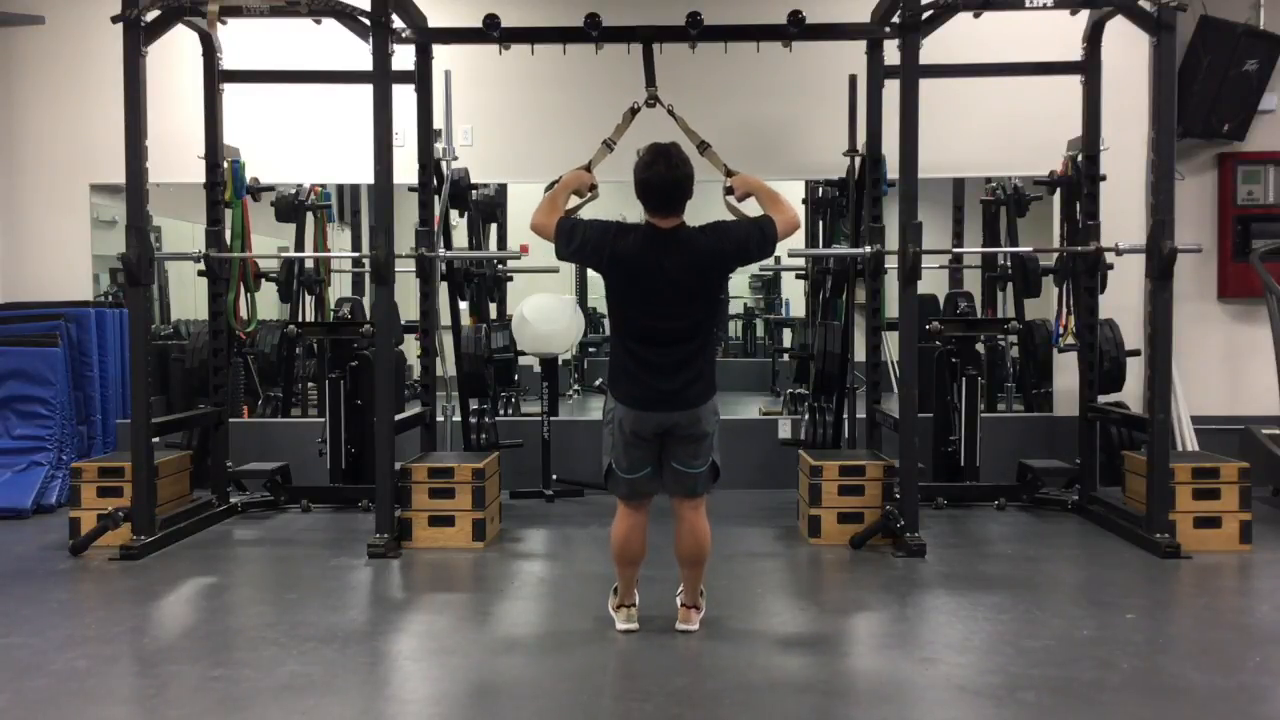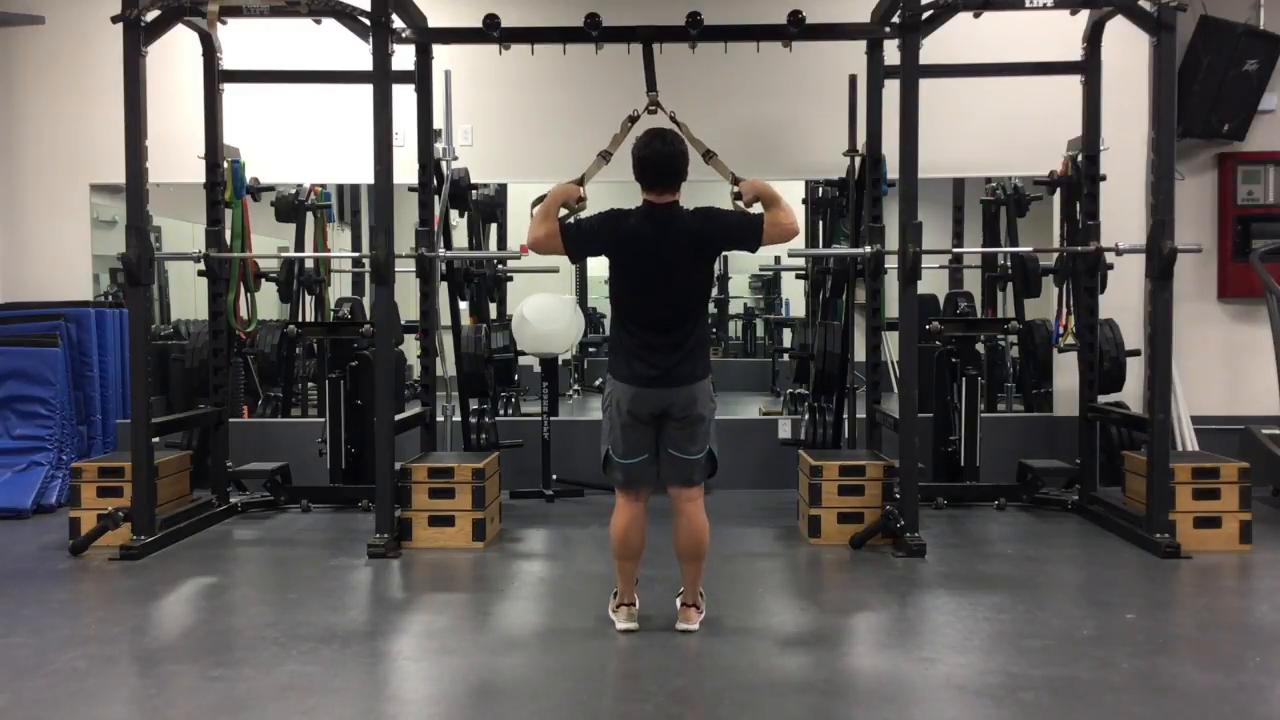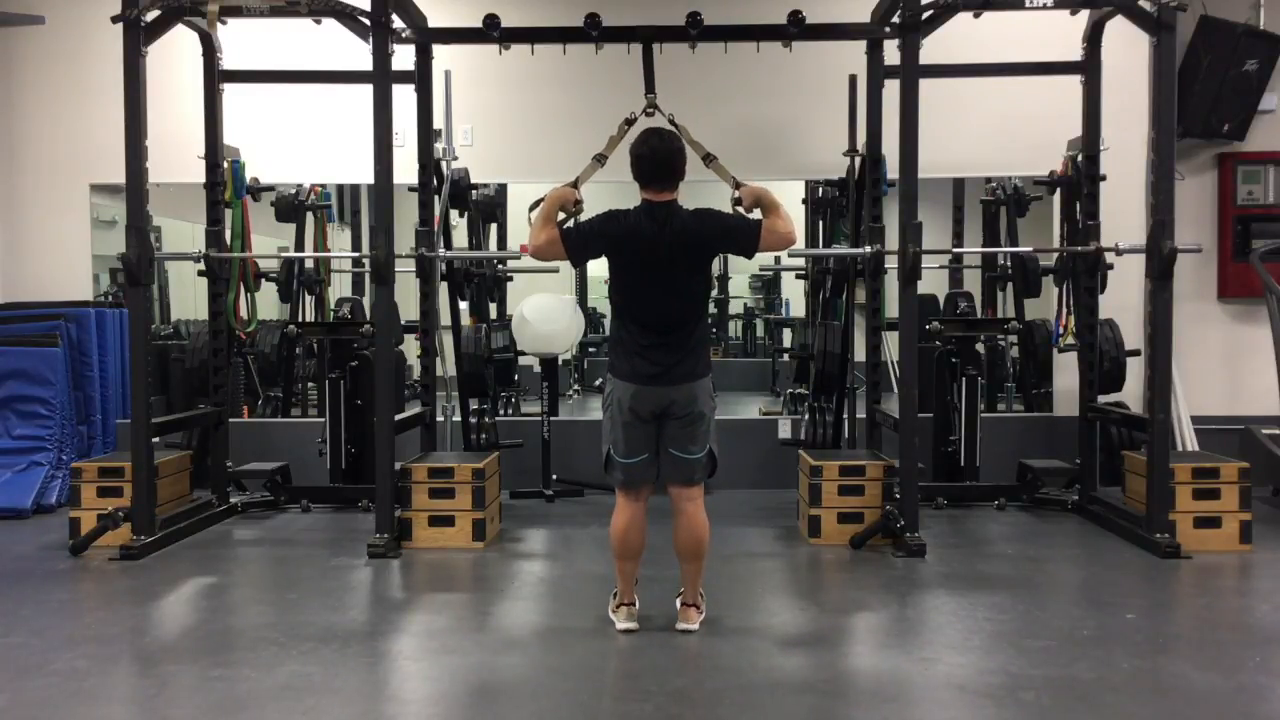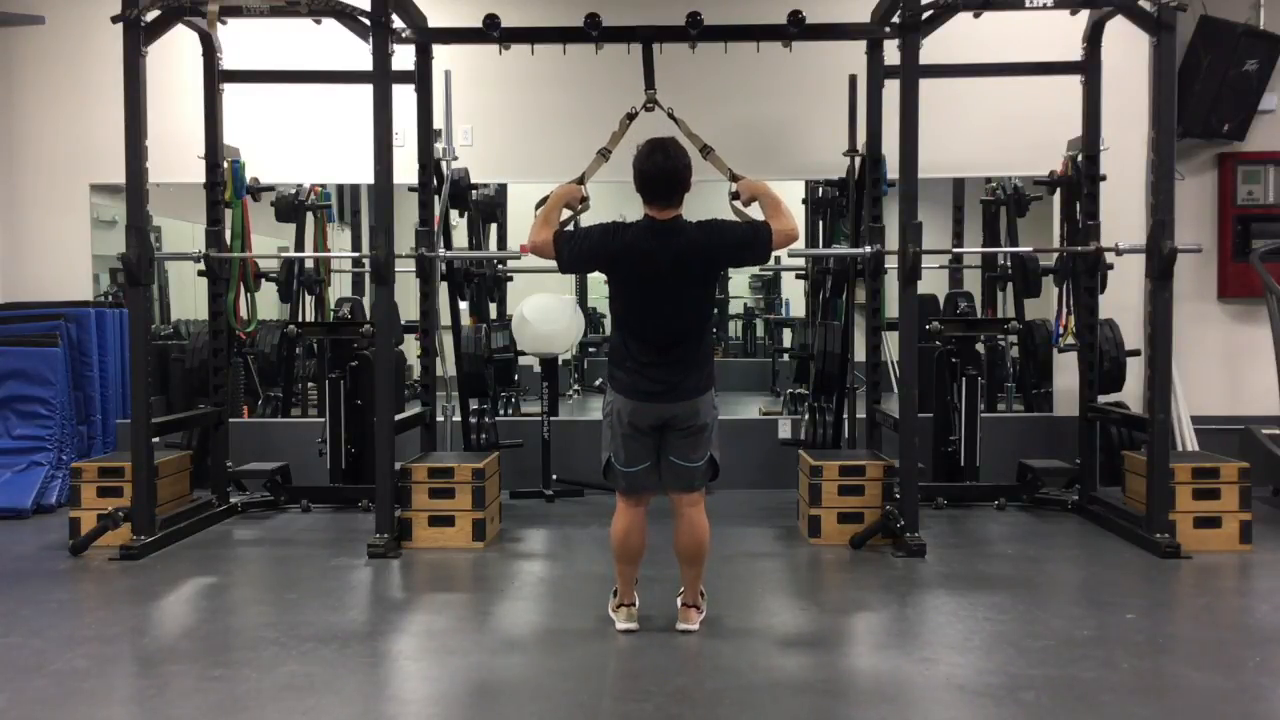
dt=0.4s
person 1, frame 1
left shoulder: (614, 245)
right shoulder: (717, 246)
left elbow: (542, 221)
right elbow: (788, 219)
left wrist: (570, 182)
right wrist: (751, 185)
left hip: (632, 403)
right hip: (693, 403)
left knee: (631, 506)
right knee: (690, 507)
left ankle: (625, 603)
right ankle: (690, 605)
person 1, frame 2
left shoulder: (616, 228)
right shoulder: (707, 226)
left elbow: (538, 237)
right elbow: (787, 225)
left wrist: (558, 196)
right wrist: (762, 190)
left hip: (630, 384)
right hip: (689, 384)
left knee: (630, 496)
right knee: (689, 496)
left ankle: (625, 602)
right ankle: (691, 603)
person 1, frame 3
left shoulder: (615, 227)
right shoulder: (705, 226)
left elbow: (539, 244)
right elbow: (784, 234)
left wrist: (554, 200)
right wrist: (762, 196)
left hip: (630, 382)
right hip: (689, 383)
left knee: (630, 496)
right knee: (689, 496)
left ankle: (625, 602)
right ankle: (691, 603)
person 1, frame 4
left shoulder: (614, 242)
right shoulder: (711, 241)
left elbow: (539, 241)
right elbow: (786, 230)
left wrist: (560, 197)
right wrist: (759, 189)
left hip: (630, 394)
right hip: (691, 395)
left knee: (630, 501)
right knee: (690, 502)
left ankle: (625, 602)
right ankle: (691, 604)
